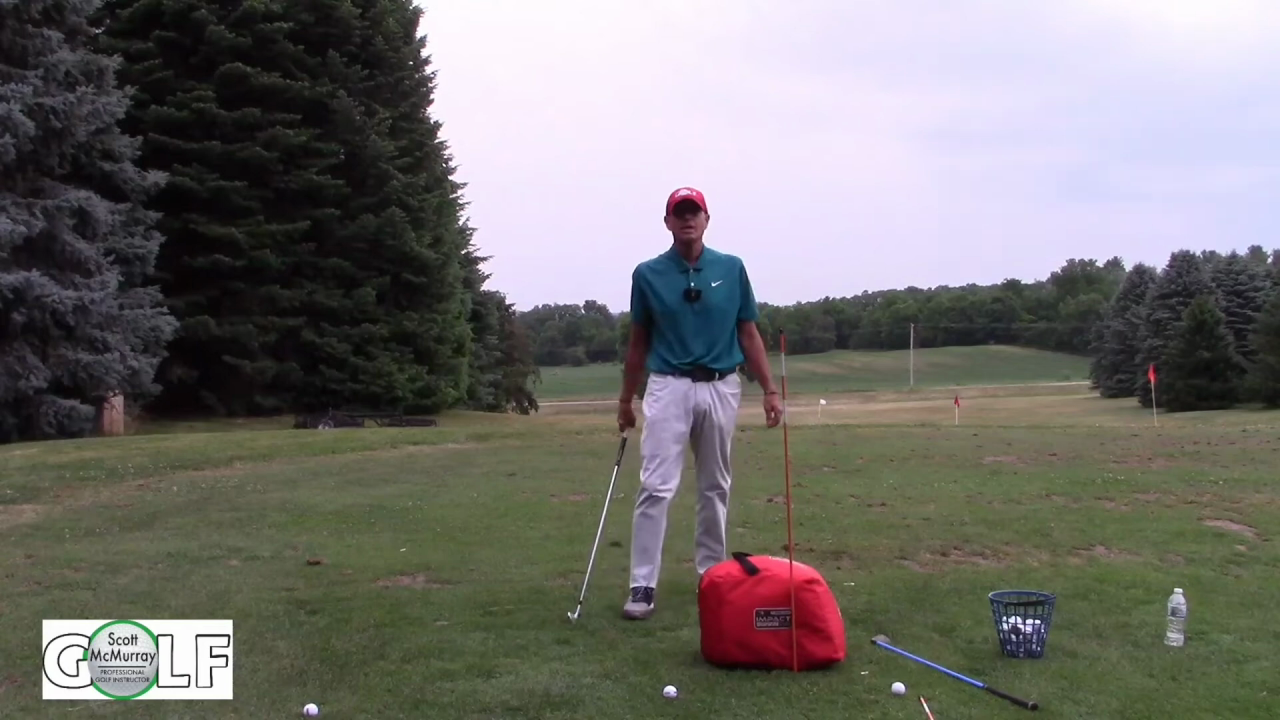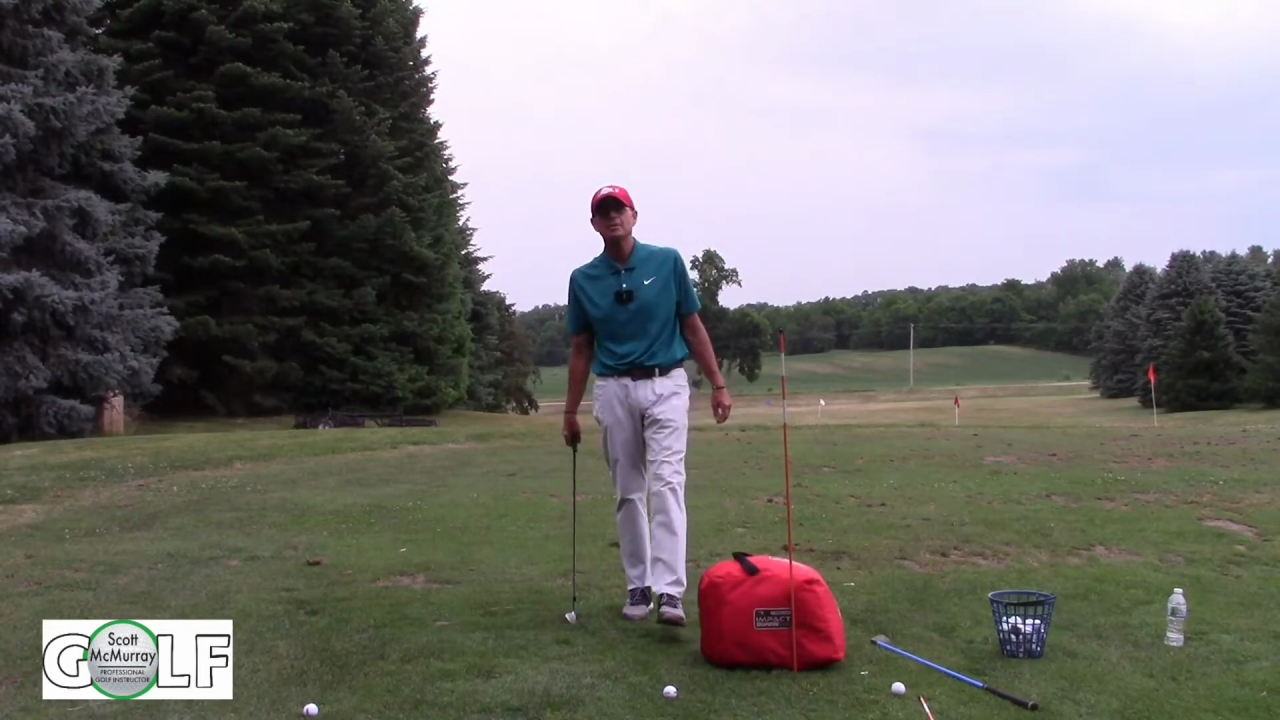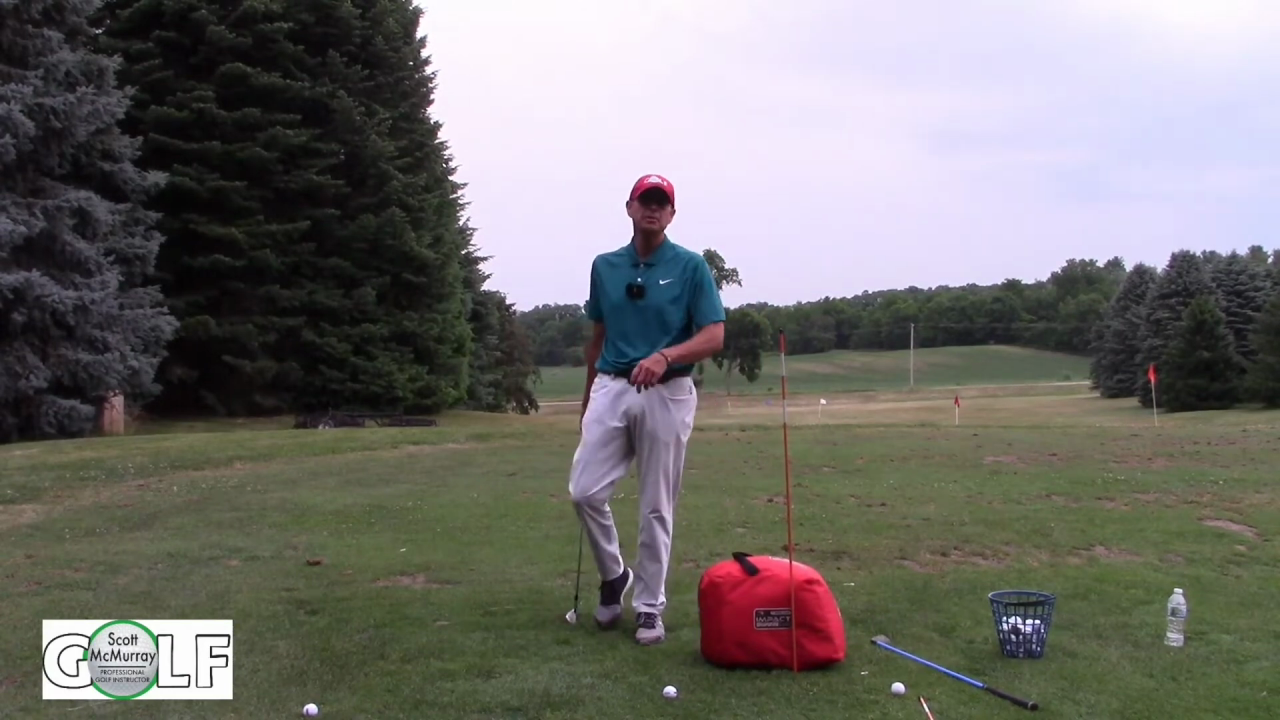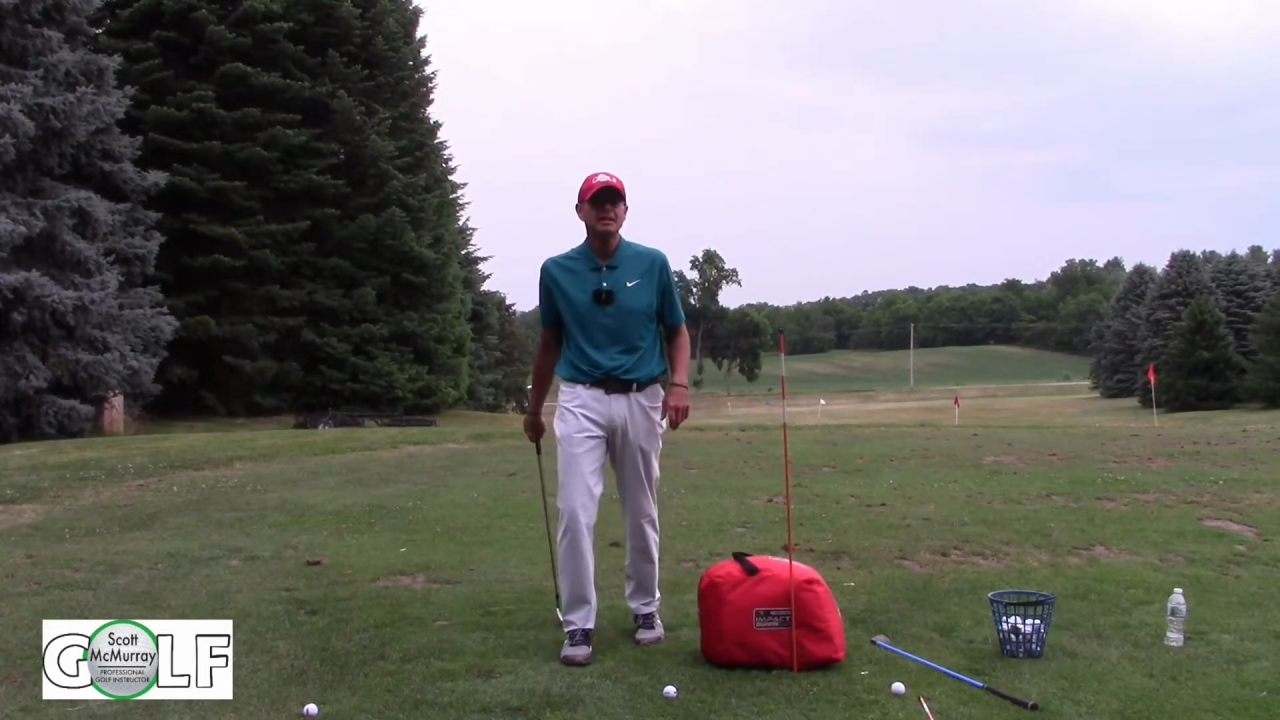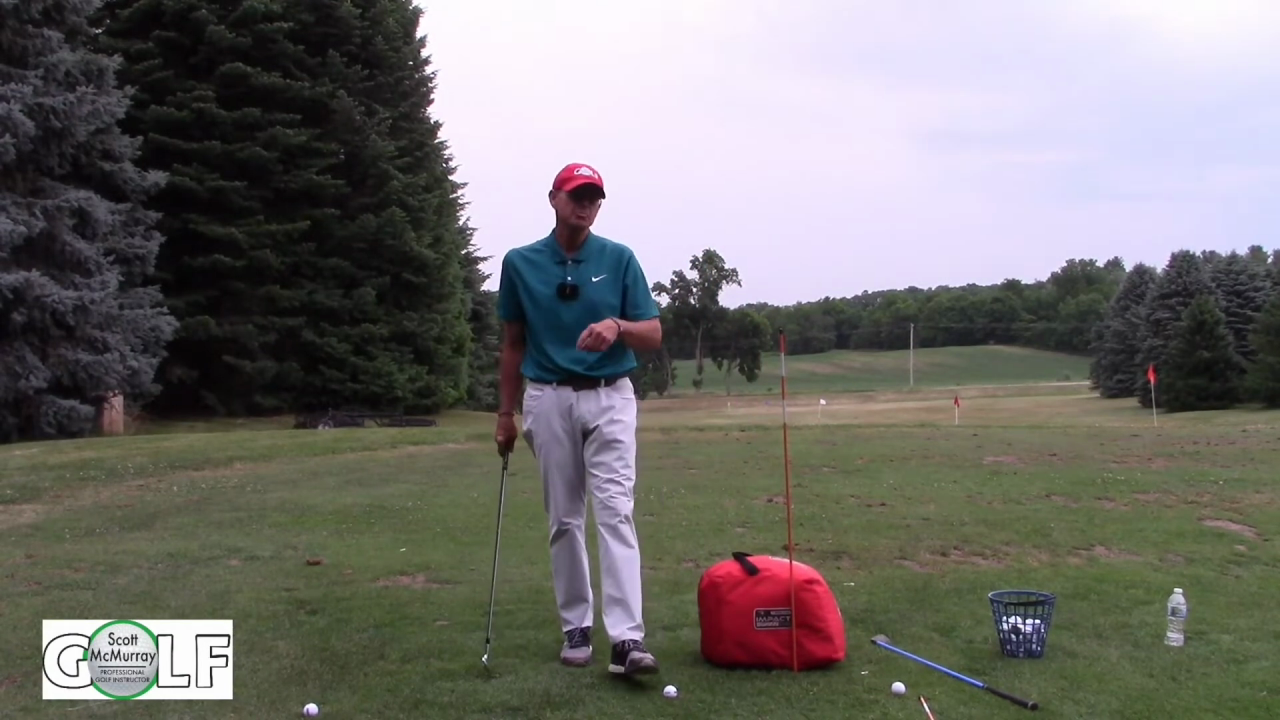
dt=1s
person 1, frame 1
left shoulder: (732, 268)
right shoulder: (648, 274)
left elbow: (749, 334)
right elbow: (639, 340)
left wrist: (769, 389)
right wrist: (625, 399)
left hip: (720, 388)
right hip: (668, 388)
left knee: (714, 487)
right knee: (655, 487)
left ankle: (712, 573)
right ankle: (642, 585)
person 1, frame 2
left shoulder: (668, 262)
right shoulder: (582, 278)
left elbow: (692, 327)
right elbow: (581, 349)
left wrist: (718, 384)
right wrist: (570, 411)
left hip: (666, 384)
right hip: (614, 391)
left knee: (666, 484)
right knee: (628, 493)
left ankle: (670, 591)
right ankle: (639, 586)
person 1, frame 3
left shoulder: (691, 266)
right shoulder: (604, 266)
left elbow: (714, 336)
left wrist: (664, 356)
right wrist: (587, 397)
left hip: (668, 394)
right hip: (611, 389)
left knee: (656, 508)
right knee: (585, 491)
left ankle: (649, 607)
right ankle: (613, 575)
person 1, frame 4
left shoulder: (653, 264)
right shoulder: (556, 271)
left elbow: (676, 332)
right elbow: (550, 343)
left wrist: (678, 384)
right wrist: (534, 407)
left hip: (640, 400)
right hip: (581, 401)
left knee: (641, 514)
right knee: (575, 513)
left ankle: (645, 606)
right ankle: (579, 624)
person 1, frame 5
left shoulder: (620, 258)
right shoulder: (519, 262)
left elbow: (653, 334)
right elbow: (513, 343)
left wrist: (617, 326)
right wrist: (505, 413)
left hip: (610, 398)
right hip: (549, 400)
left knee: (616, 513)
right knee: (564, 520)
left ankle: (626, 637)
right ankle: (576, 625)
